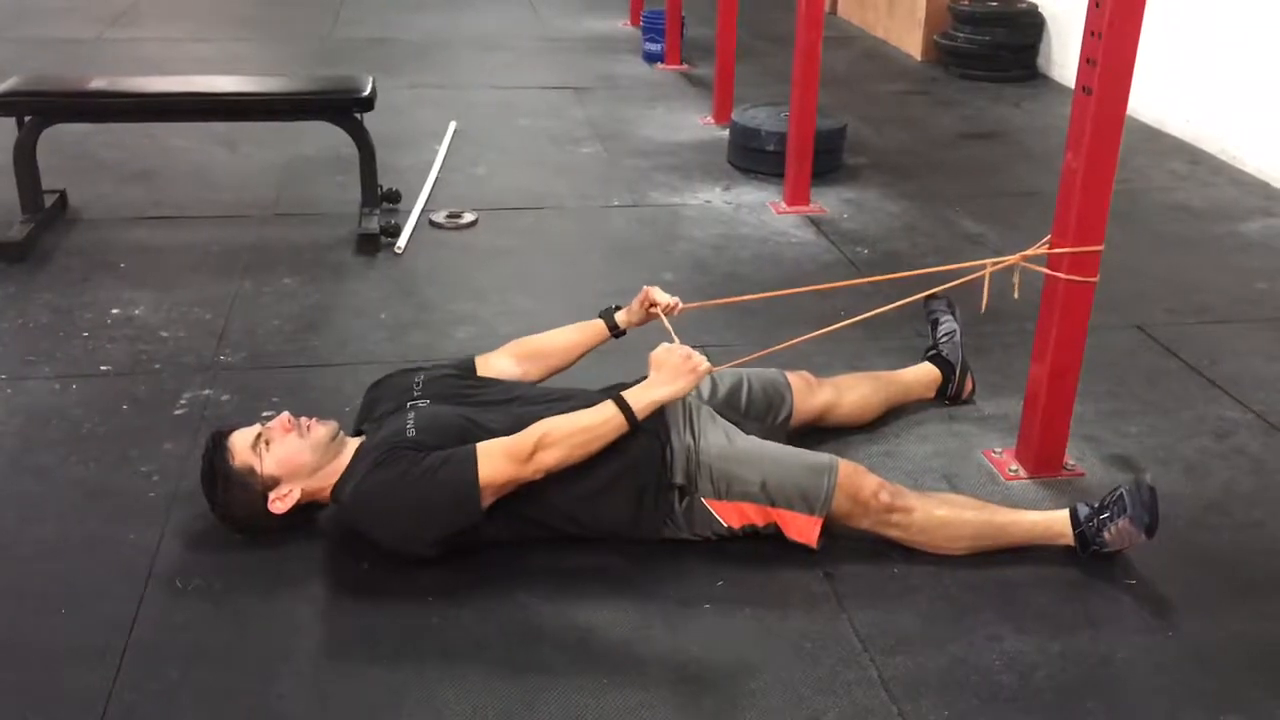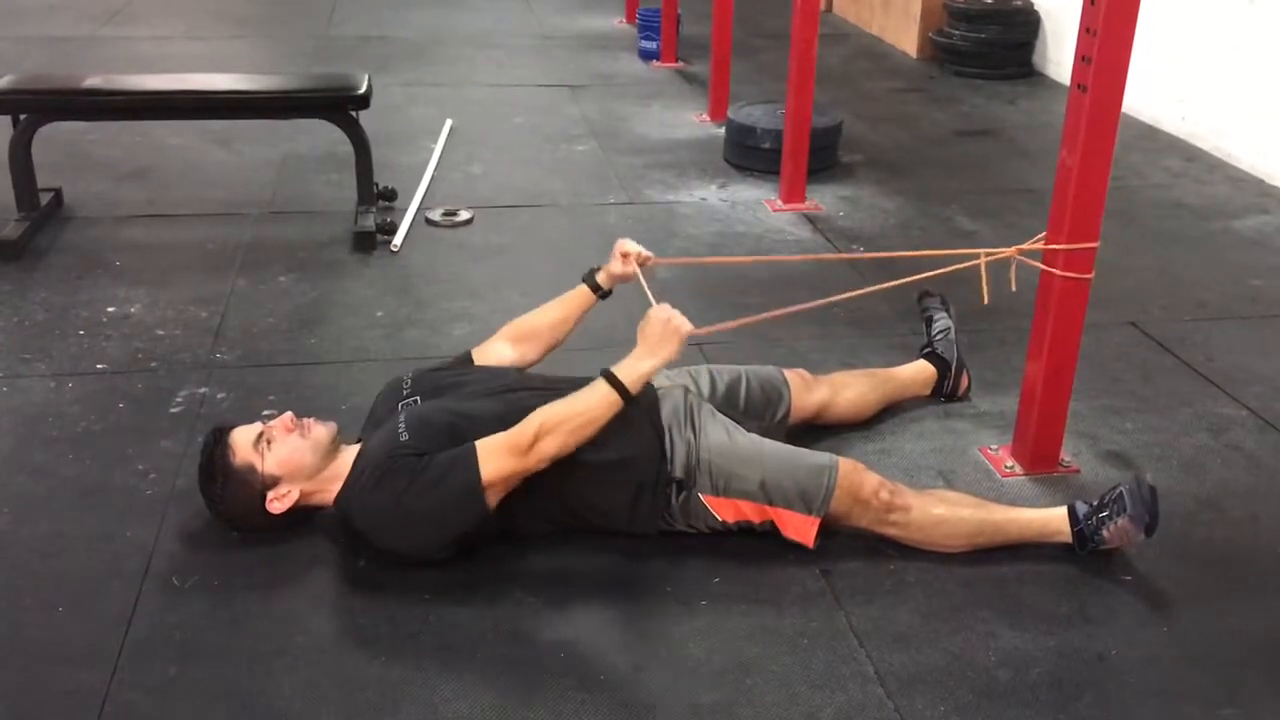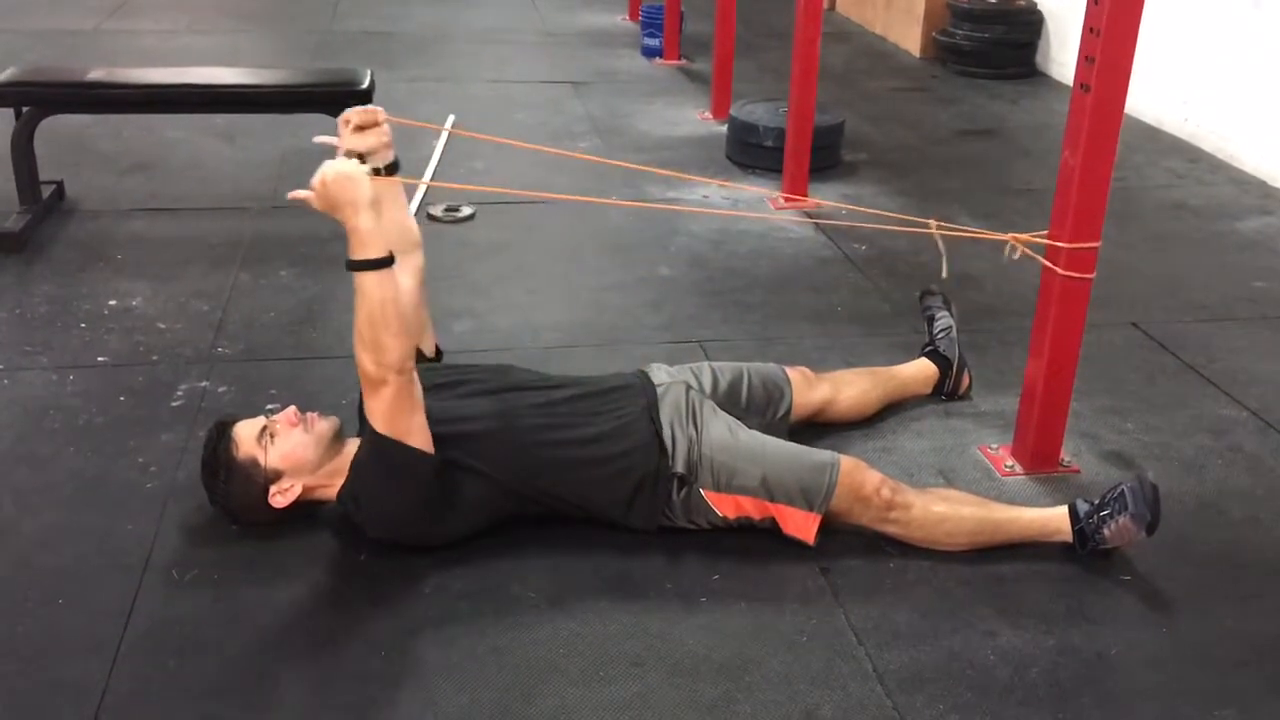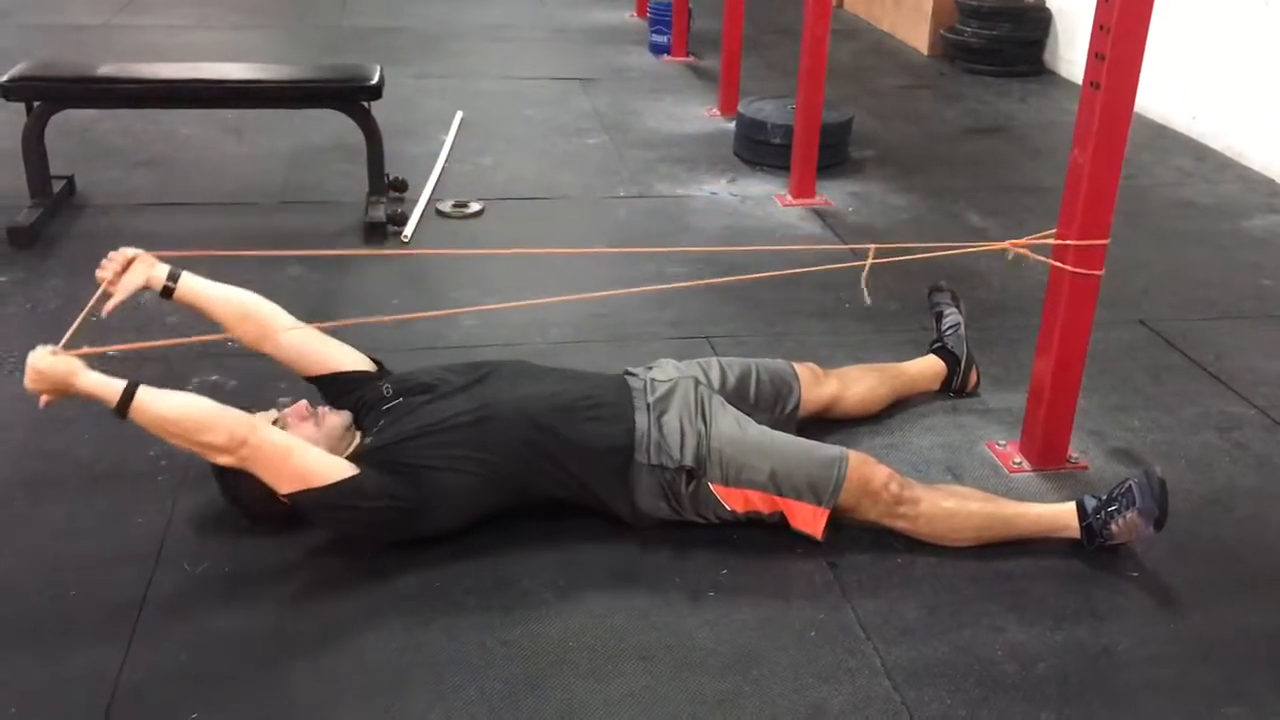
dt=1s
person 1, frame 1
left shoulder: (386, 399)
right shoulder: (389, 500)
left elbow: (511, 364)
right elbow: (532, 456)
left wrist: (621, 320)
right wrist: (650, 390)
left hip: (647, 412)
right hip: (667, 476)
left knee: (810, 393)
right knee: (874, 500)
left ankle: (938, 374)
right ankle: (1076, 530)
person 1, frame 2
left shoulder: (390, 408)
right shoulder: (392, 509)
left elbow: (507, 350)
right elbow: (530, 449)
left wrist: (601, 281)
right wrist: (639, 362)
left hip: (649, 406)
right hip: (665, 470)
left knee: (805, 389)
right knee: (873, 499)
left ankle: (933, 372)
right ankle: (1072, 526)
person 1, frame 3
left shoulder: (374, 422)
right shoulder: (388, 504)
left elbow: (404, 277)
right elbow: (389, 369)
left wrist: (378, 169)
right wrist: (358, 219)
left hip: (648, 395)
right hip: (665, 468)
left knee: (810, 388)
right knee: (876, 500)
left ankle: (935, 371)
right ankle: (1073, 524)
person 1, frame 4
left shoulder: (378, 405)
right shoulder: (380, 498)
left elbow: (278, 327)
right elbow: (236, 438)
left wrist: (164, 278)
right wrist: (89, 382)
left hip: (644, 392)
right hip: (660, 464)
left knee: (814, 384)
right knee: (880, 493)
left ankle: (941, 369)
right ankle: (1081, 522)
